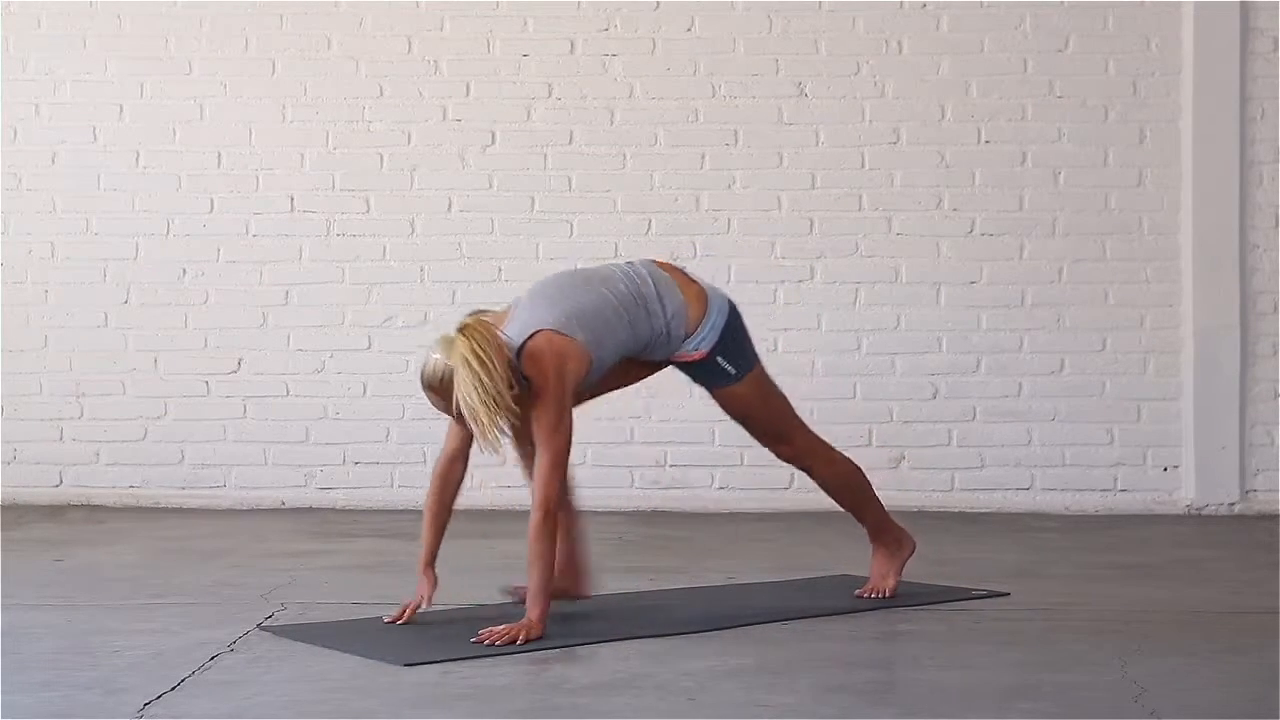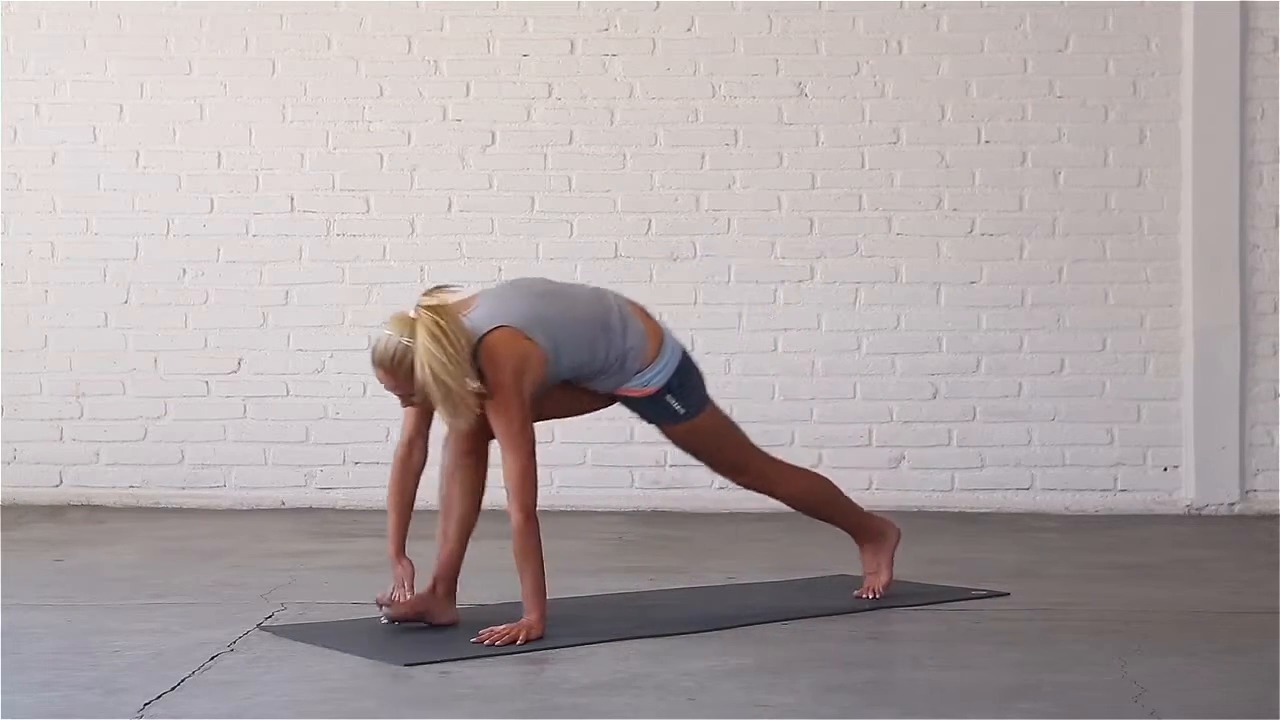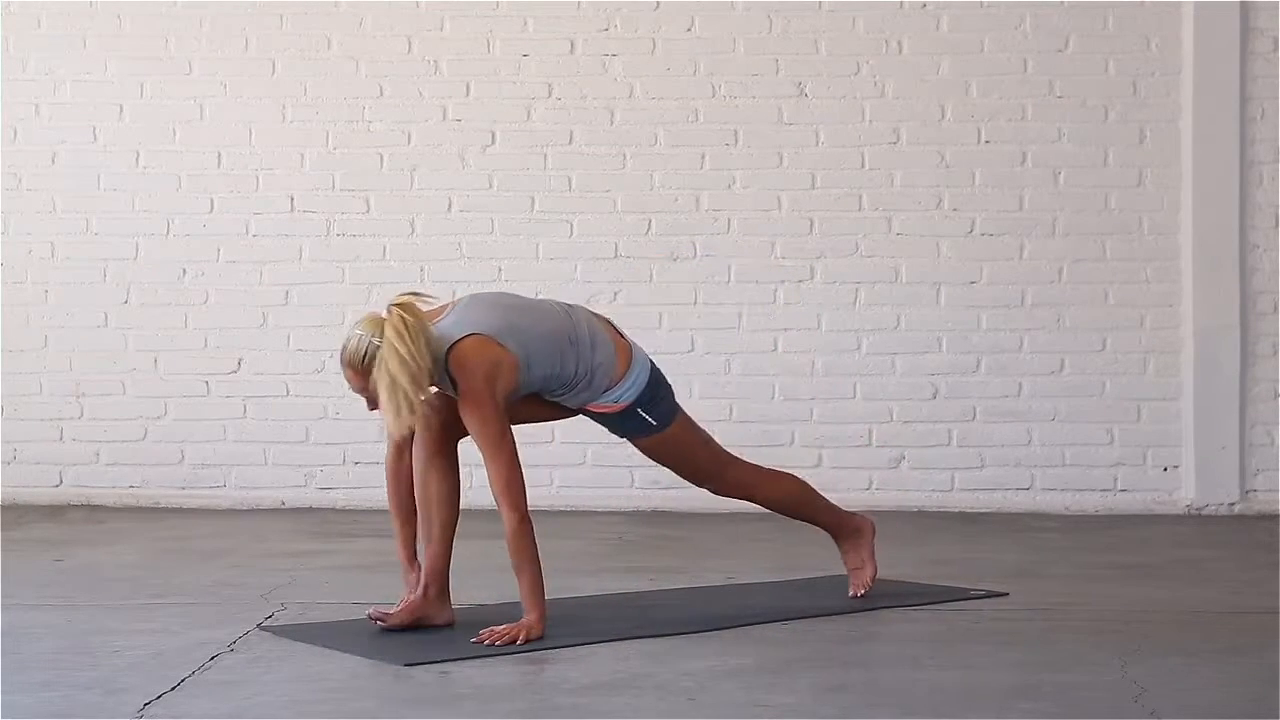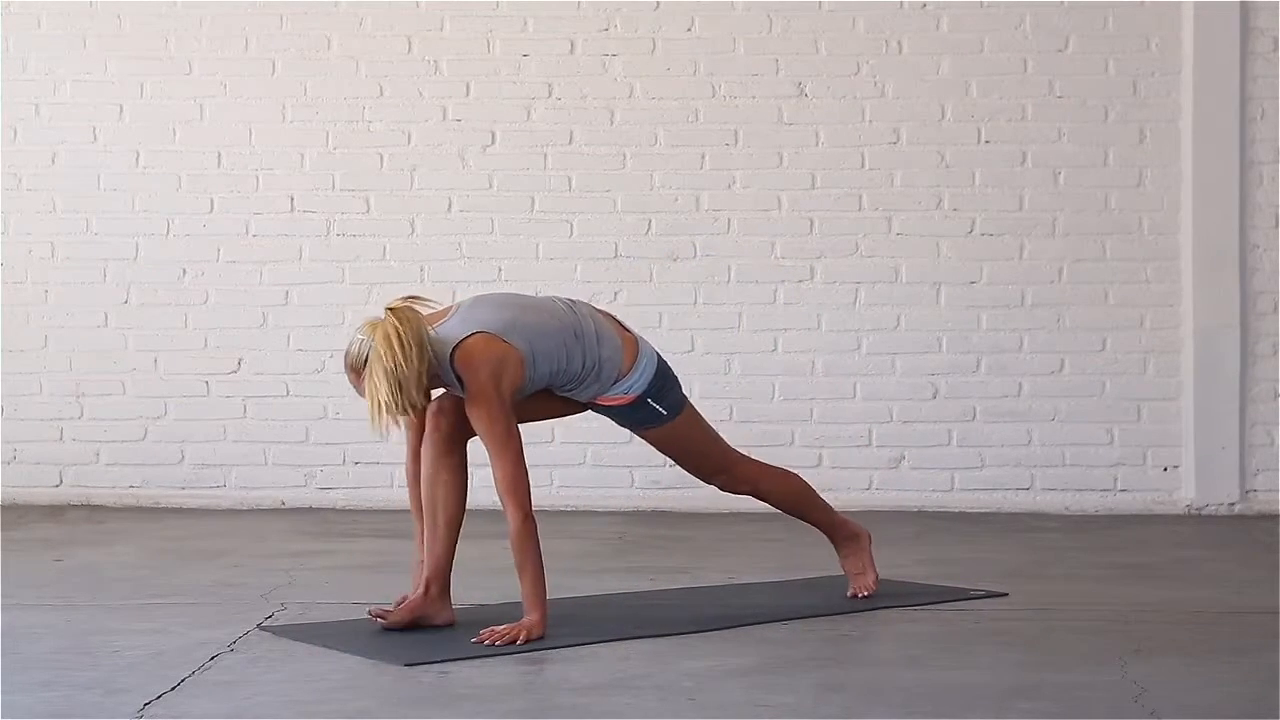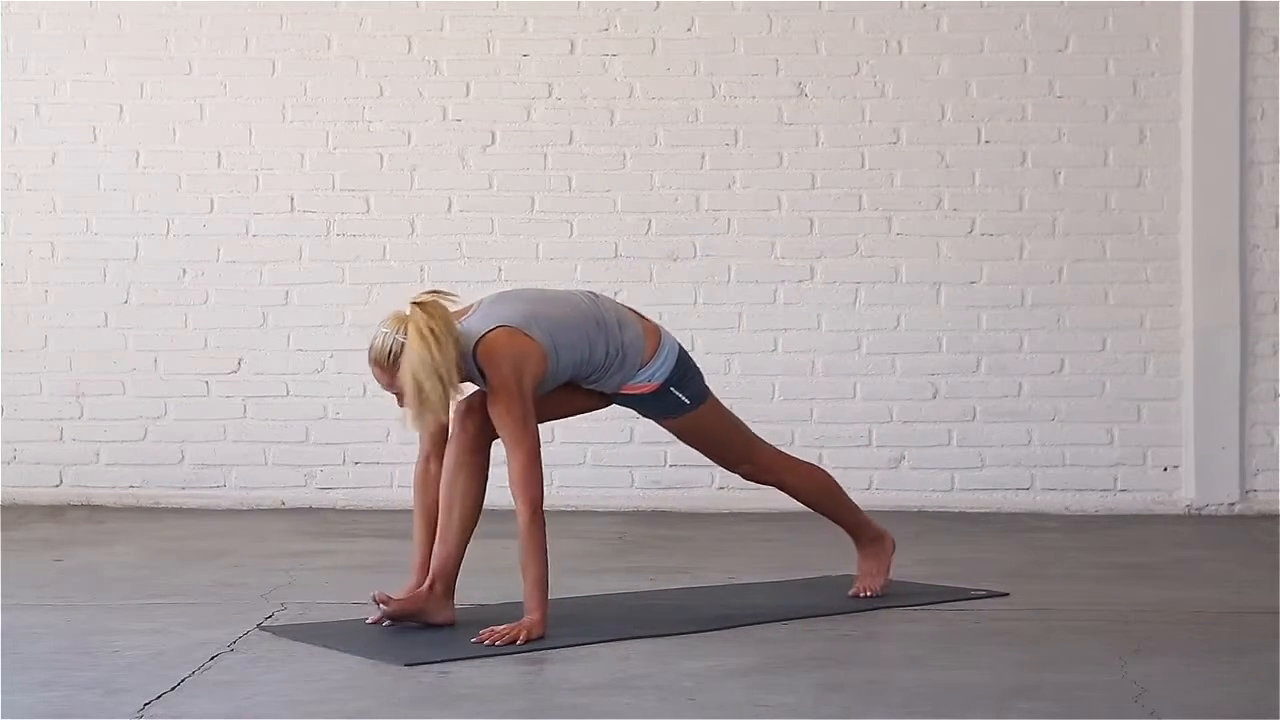
dt=0.2s
person 1, frame 1
left shoulder: (544, 365)
right shoulder: (483, 349)
left elbow: (546, 502)
right elbow: (450, 460)
left wrist: (535, 616)
right wrist: (425, 572)
left hip: (698, 325)
right hip: (652, 310)
left knee: (791, 445)
right knee: (527, 426)
left ankle: (890, 540)
right ankle: (570, 567)
person 1, frame 2
left shoulder: (501, 362)
right shoulder: (437, 335)
left elbow: (521, 505)
right elbow: (409, 447)
left wrist: (533, 616)
right wrist: (395, 554)
left hip: (646, 366)
right hip: (596, 354)
left knee: (751, 470)
right knee: (468, 430)
left ankle: (872, 534)
right ankle: (442, 594)
person 1, frame 3
left shoulder: (472, 371)
right shoulder: (408, 340)
left elbow: (512, 508)
right elbow: (400, 449)
left wrist: (534, 615)
right wrist: (407, 555)
left hip: (612, 381)
right hip: (565, 361)
left knee: (724, 476)
right knee: (432, 428)
left ankle: (849, 529)
right ankle: (433, 596)
person 1, frame 4
left shoulder: (477, 369)
right shoulder: (412, 344)
left elbow: (517, 507)
right elbow: (418, 455)
left wrist: (535, 615)
right wrist: (425, 566)
left hip: (620, 373)
right hip: (572, 354)
left knee: (730, 473)
right knee: (442, 424)
left ankle: (845, 536)
right ankle: (434, 595)
person 1, frame 5
left shoulder: (499, 363)
right shoulder: (435, 342)
left elbow: (529, 503)
right elbow: (430, 459)
left wrist: (535, 614)
right wrist: (420, 574)
left hip: (643, 363)
right hip: (590, 356)
left knee: (754, 461)
right knee: (468, 424)
left ankle: (870, 538)
right ankle: (439, 593)
